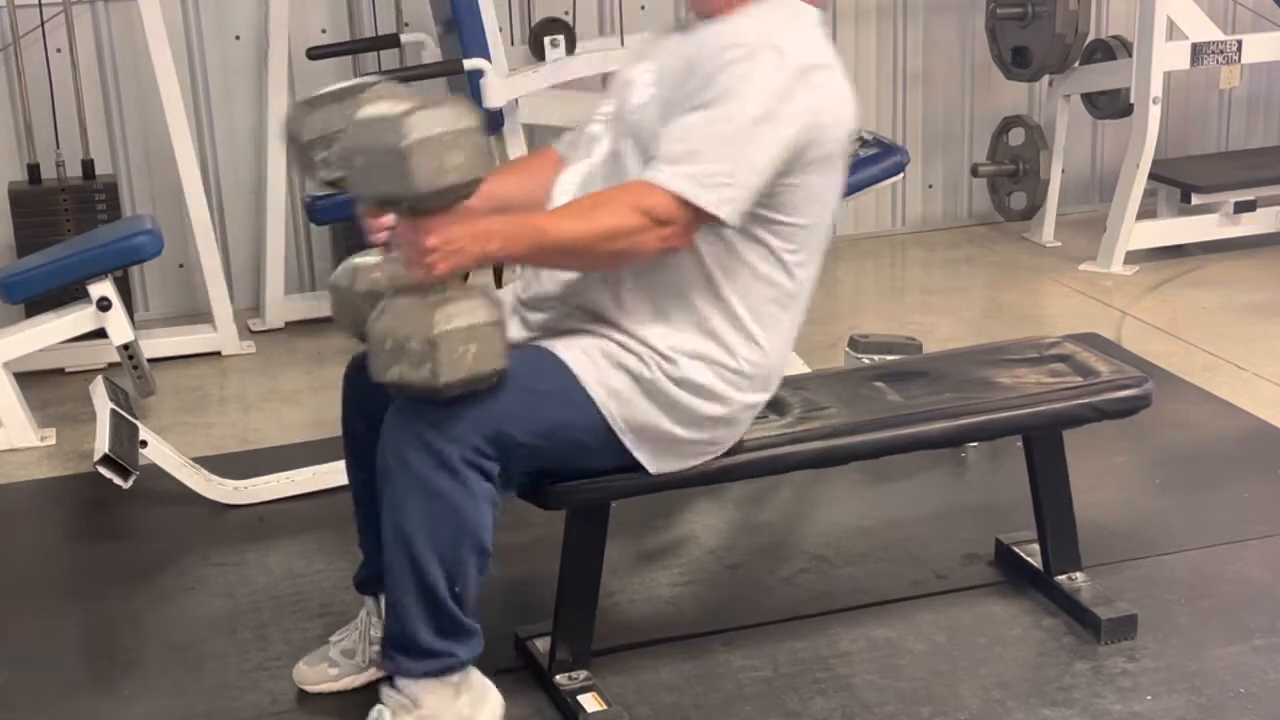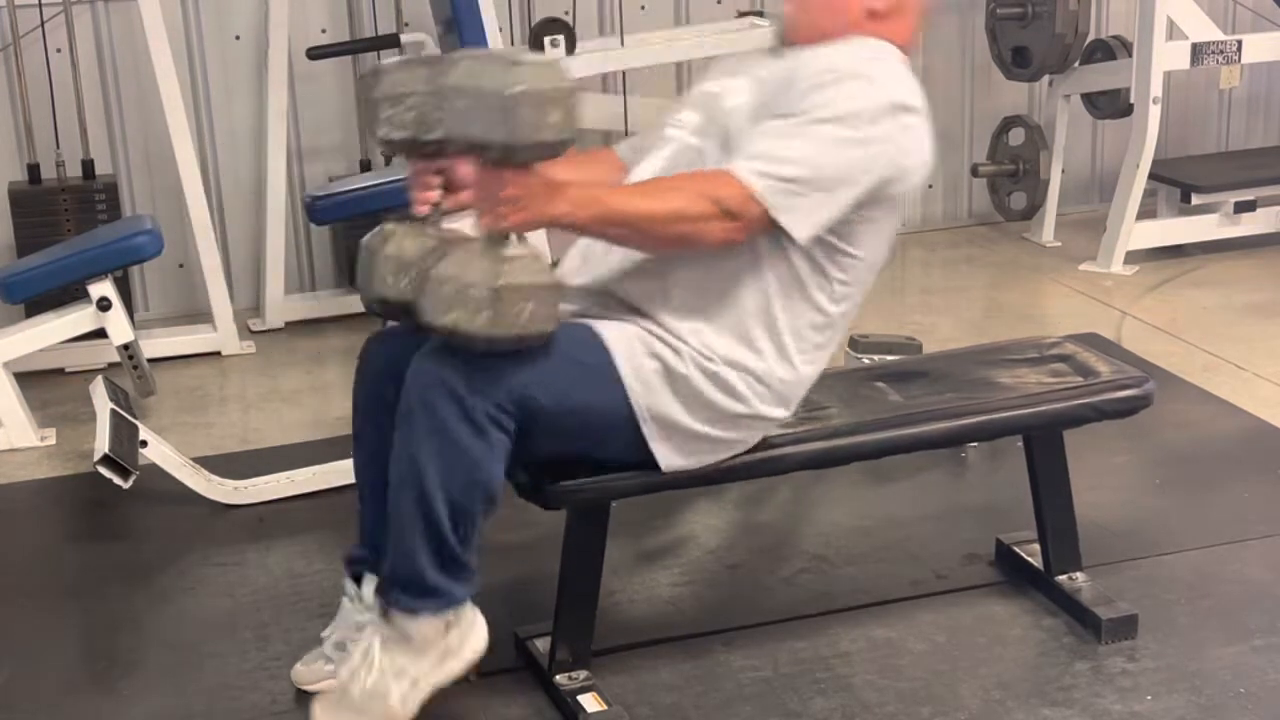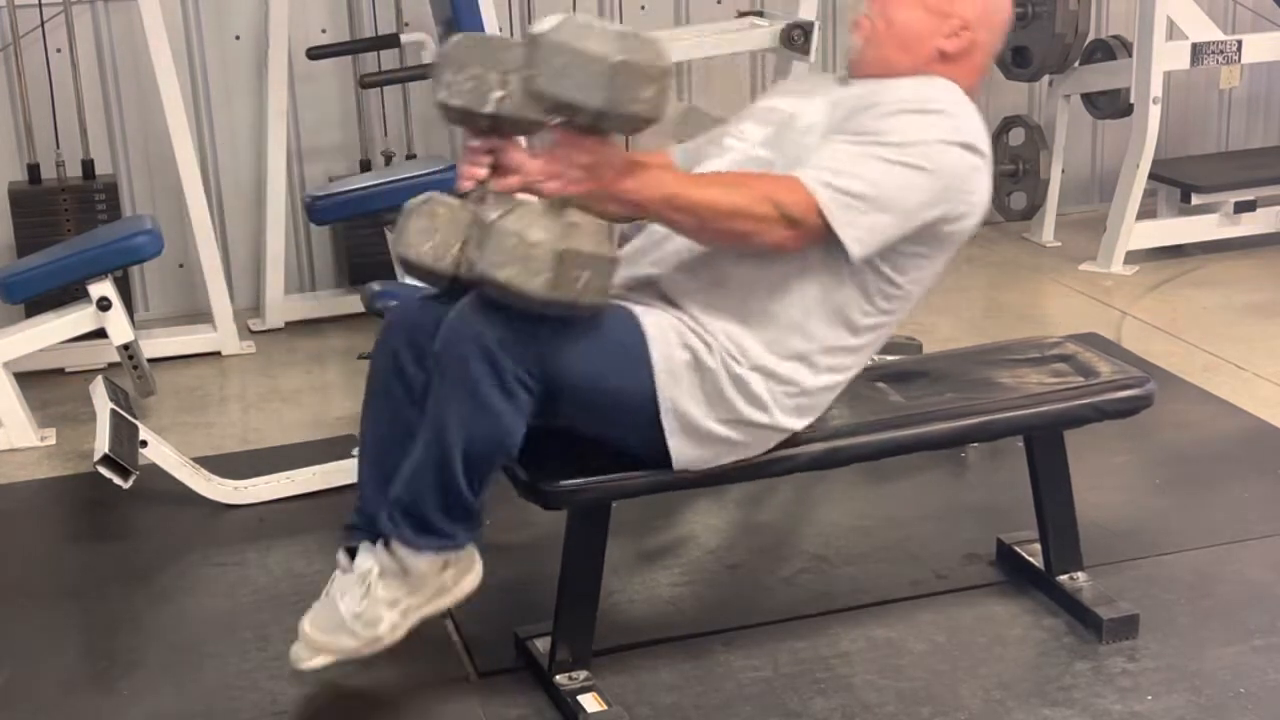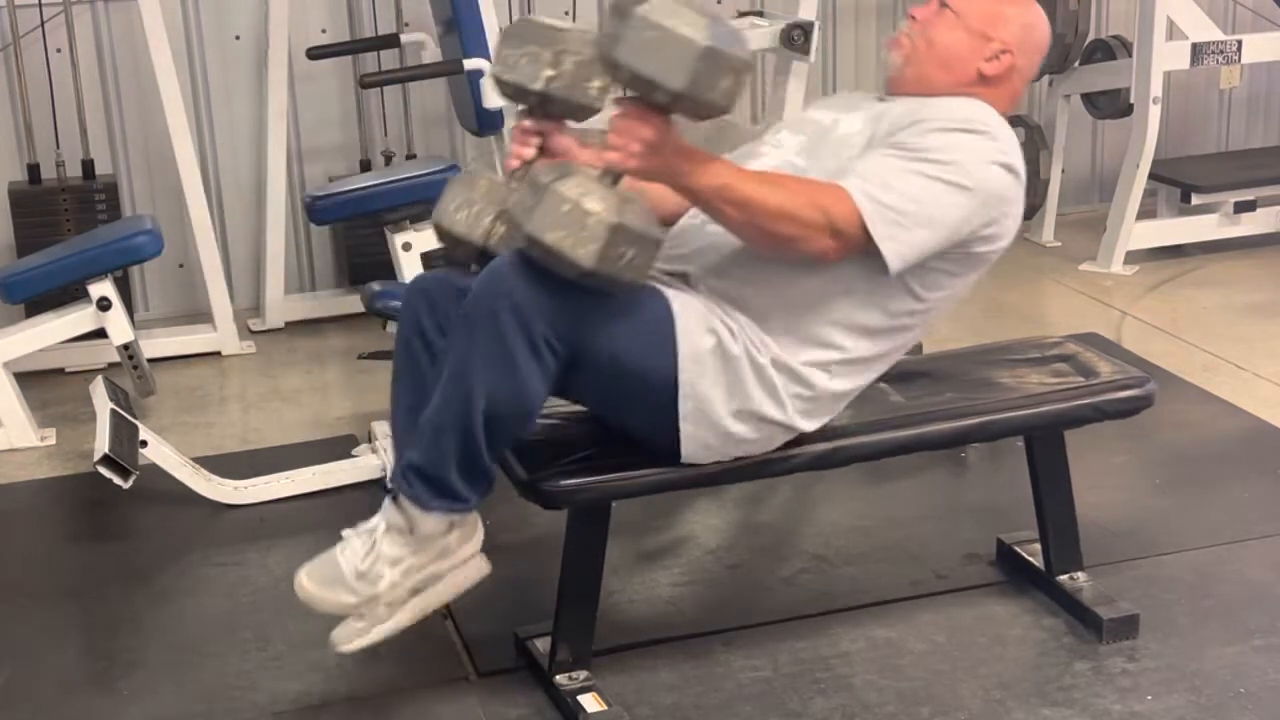
dt=0.1s
person 1, frame 1
left shoulder: (777, 61)
left elbow: (653, 219)
right elbow: (570, 169)
left wrist: (479, 241)
right wrist: (448, 204)
left hip: (667, 375)
right hip: (579, 325)
left knee: (434, 426)
right knee: (380, 382)
right ankle: (392, 616)
person 1, frame 2
left shoulder: (870, 95)
right shoulder: (768, 69)
left elbow: (721, 212)
right elbow: (626, 169)
left wrist: (543, 203)
right wrist: (490, 184)
left hip: (694, 370)
right hip: (612, 315)
left knee: (462, 373)
right knee: (396, 357)
left ankle: (429, 617)
right ankle: (386, 592)
person 1, frame 3
left shoulder: (937, 133)
right shoulder: (820, 96)
left elbow: (778, 217)
right elbow: (683, 192)
left wrist: (615, 178)
right wrist: (538, 171)
left hip: (718, 377)
right hip: (645, 315)
left knee: (488, 326)
right knee: (414, 324)
left ankle: (422, 554)
right ankle: (396, 549)
person 1, frame 4
left shoulder: (972, 157)
right shoulder: (854, 114)
left elbow: (820, 225)
right elbow: (705, 200)
left wrist: (685, 164)
right wrist: (584, 160)
left hip: (739, 371)
right hip: (669, 305)
left knee: (521, 290)
right knee: (438, 299)
left ankle: (436, 518)
right ankle: (423, 519)
